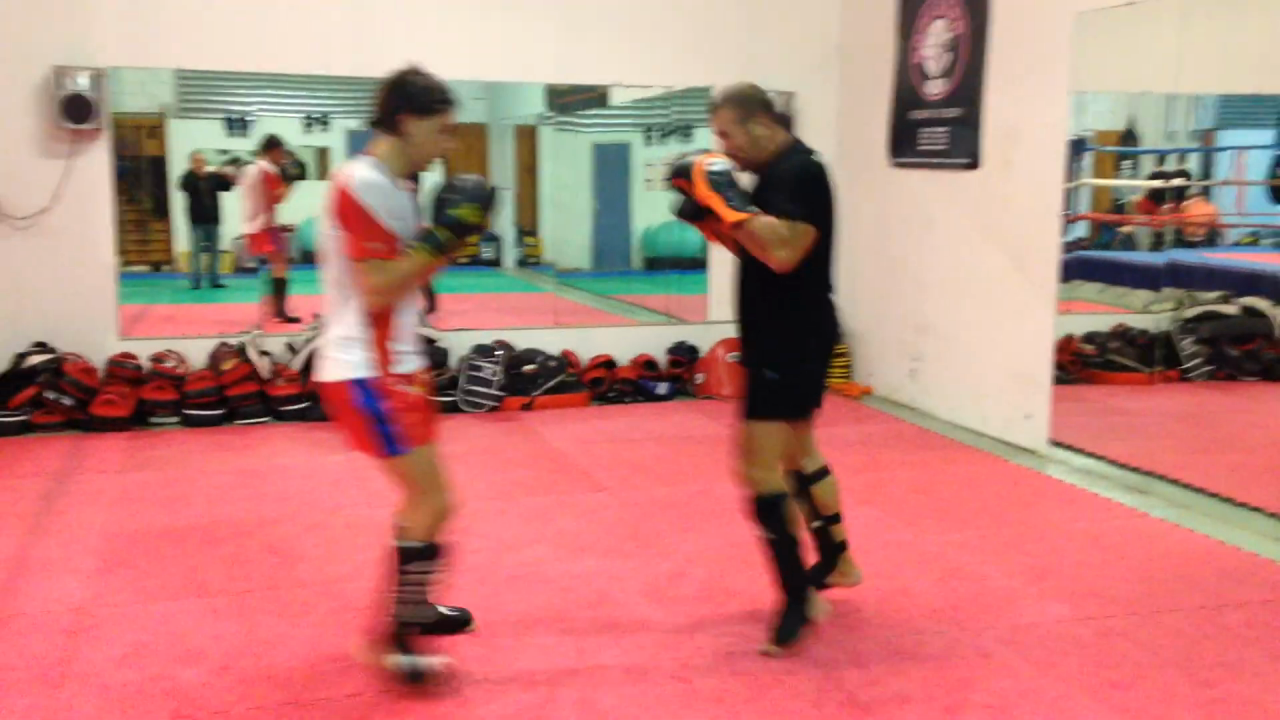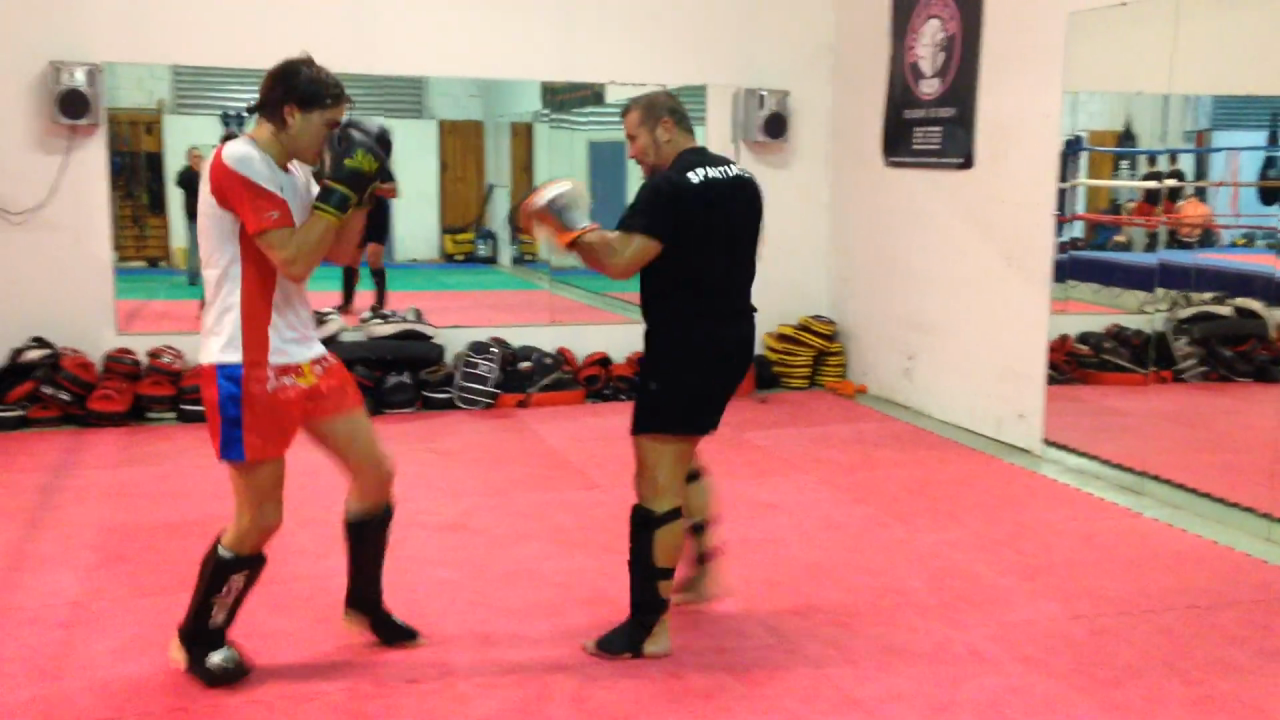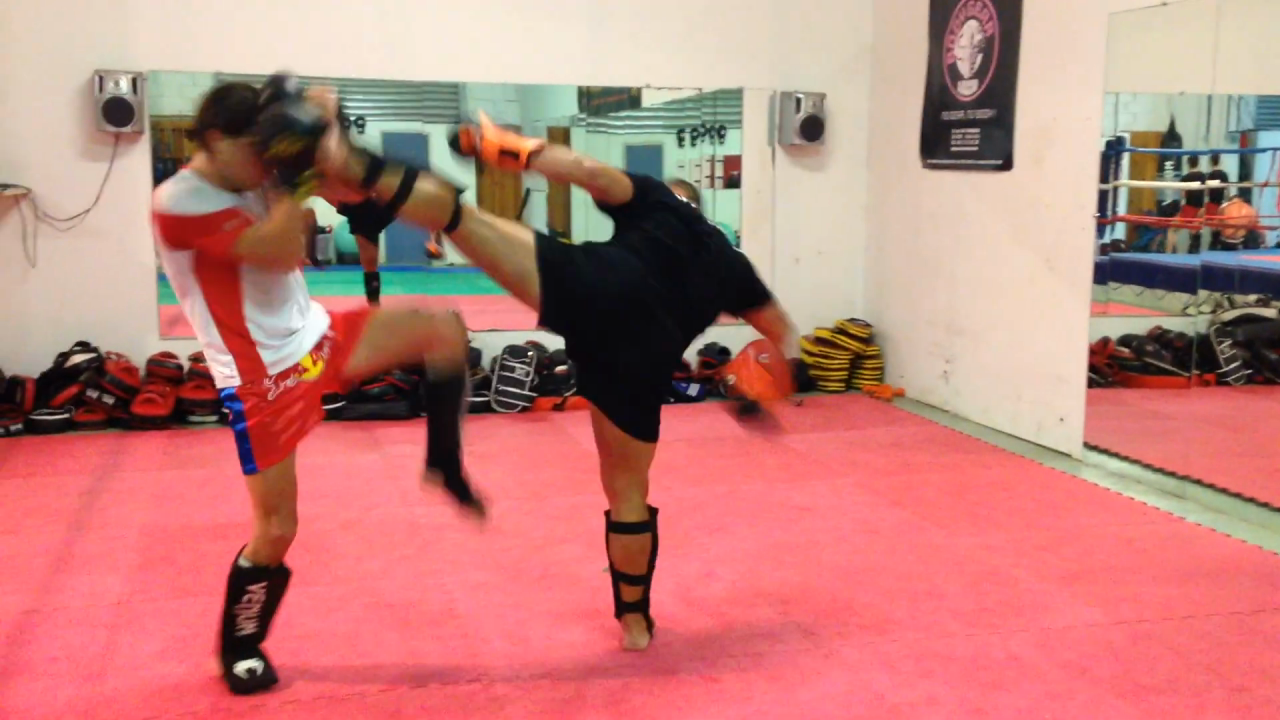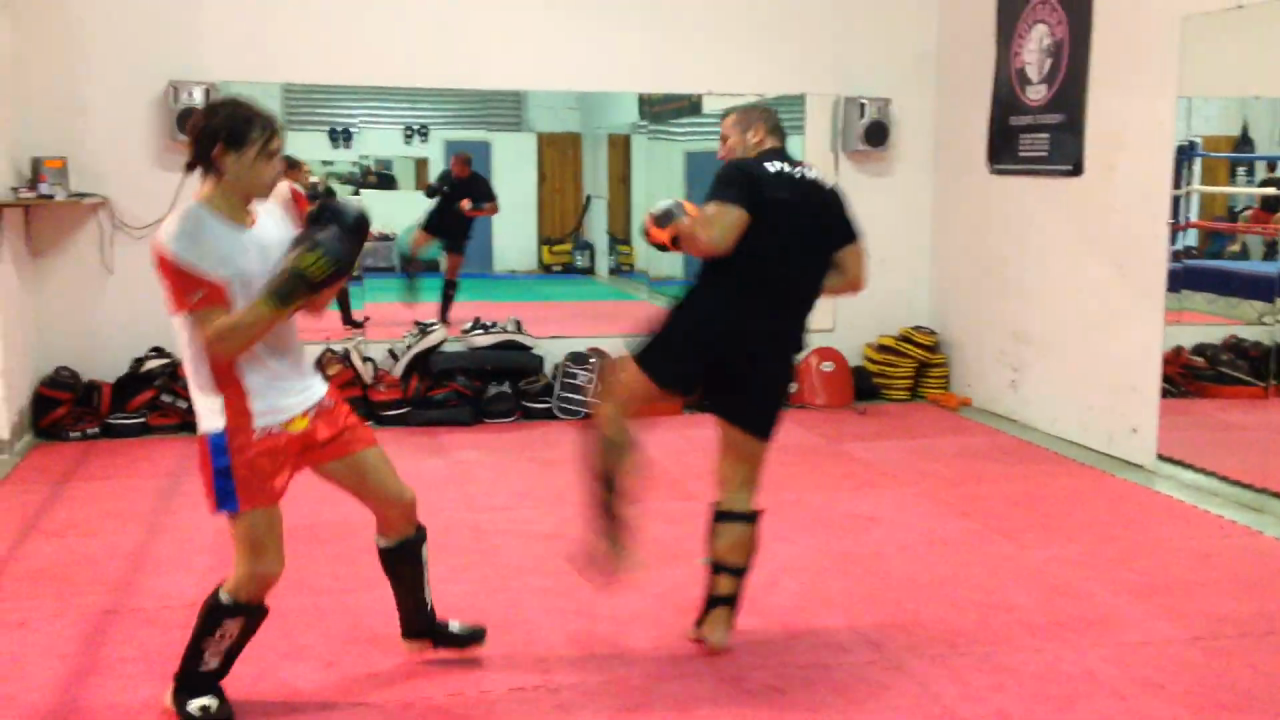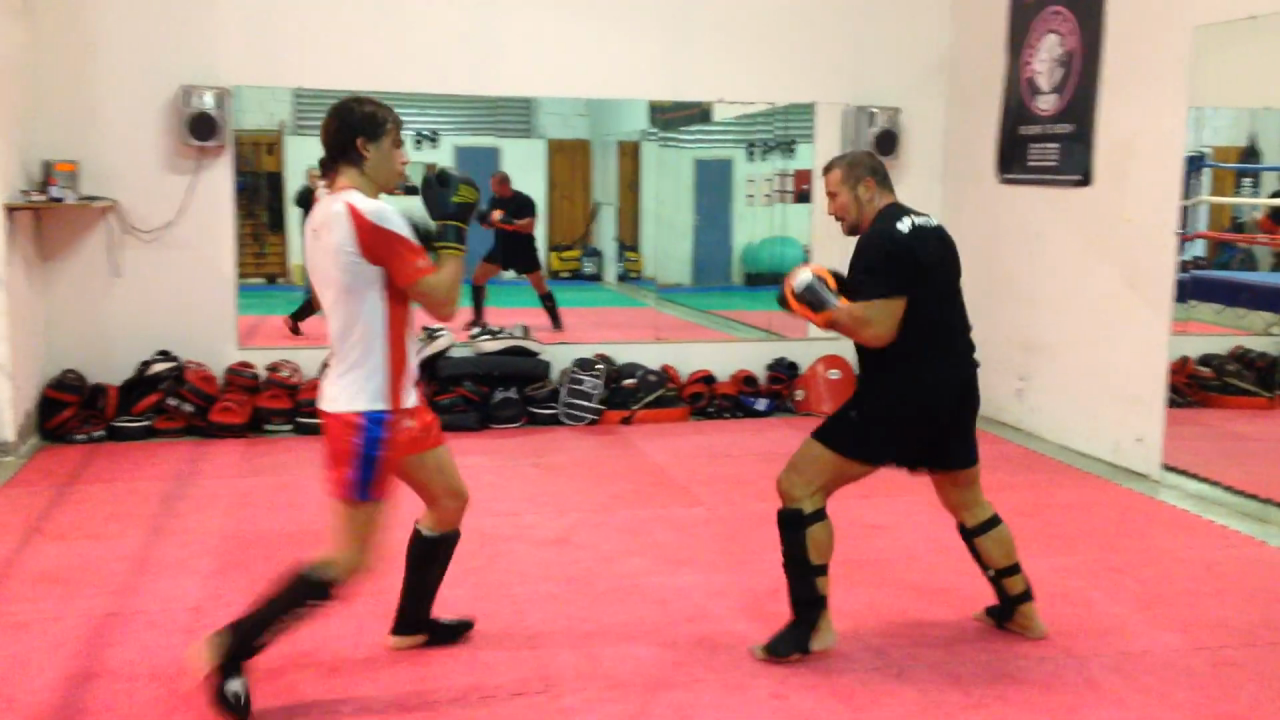
dt=0.5s
person 1, frame 1
left shoulder: (393, 185)
right shoulder: (363, 185)
right elbow: (378, 289)
left wrist: (448, 228)
right wrist: (441, 235)
left hip: (393, 364)
right hip: (365, 373)
left knee: (420, 493)
right knee: (433, 503)
left ankle: (414, 608)
right ankle: (398, 639)
person 1, frame 2
left shoulder: (295, 170)
right shoulder: (235, 164)
left elbow: (342, 252)
right elbow: (293, 260)
left wrist: (358, 187)
right wrist: (338, 186)
left hip: (304, 356)
right hip: (247, 367)
left knee: (375, 472)
right knee: (259, 518)
left ankle: (365, 603)
right ankle: (197, 640)
person 1, frame 3
left shoulder: (256, 181)
right shoulder: (175, 202)
right elbow: (276, 254)
left hip: (319, 342)
right hip: (260, 380)
left knee: (445, 331)
right knee: (276, 528)
left ankle: (445, 462)
right ankle: (237, 648)
person 1, frame 4
left shoulder: (276, 218)
right shoulder: (181, 241)
right elbow: (228, 340)
left wrist: (322, 269)
right wrist: (298, 278)
left hip: (309, 401)
right hip: (242, 424)
left knee: (398, 503)
right knee: (259, 570)
left ankle: (419, 621)
person 1, frame 5
left shoulder: (329, 212)
right shoulder: (368, 215)
right elbow: (442, 301)
left wrist: (438, 227)
right wrist: (453, 227)
left hip: (388, 402)
right hip: (369, 410)
left knee: (451, 499)
right knee: (349, 559)
left ankle: (411, 620)
right ankle: (232, 649)
person 2, frame 1
left shoulder: (799, 173)
right shoulder: (776, 172)
left elbow: (782, 253)
left wrist: (728, 200)
right wrist: (714, 220)
left hip: (792, 339)
right hip: (782, 335)
left knee: (760, 468)
right knee: (796, 452)
left ankle: (801, 599)
right ankle: (835, 558)
person 2, frame 2
left shoulder: (669, 189)
right shoulder: (743, 181)
left elbow: (621, 264)
left wrist: (565, 224)
left hip: (679, 351)
right hip: (728, 347)
left knee: (656, 482)
right knee: (677, 463)
left ankle: (649, 625)
right ankle: (702, 570)
person 2, frame 3
left shoulder: (655, 200)
right shoulder: (729, 264)
left elbow: (590, 172)
right elbow: (783, 332)
left wrist: (511, 149)
left hip: (594, 284)
right hip: (642, 353)
left knee: (459, 216)
right knee: (628, 491)
left ankle: (343, 158)
right ankle: (634, 619)
person 2, frame 4
left shoulder: (735, 174)
right shoulder: (826, 196)
left elbow: (714, 239)
right elbow: (852, 278)
left wrist: (676, 226)
left hip: (708, 321)
right hip: (771, 348)
left knee: (615, 394)
right knee: (738, 487)
left ankle: (614, 534)
right ankle: (720, 614)
person 2, frame 5
left shoulder: (882, 242)
right shoulder: (935, 234)
left elbow: (876, 331)
left wrist: (821, 305)
right wrist: (844, 296)
left hip: (896, 396)
right hip: (952, 390)
left knee: (797, 487)
right knee: (967, 501)
left ankle: (811, 624)
right ankle: (1021, 608)
